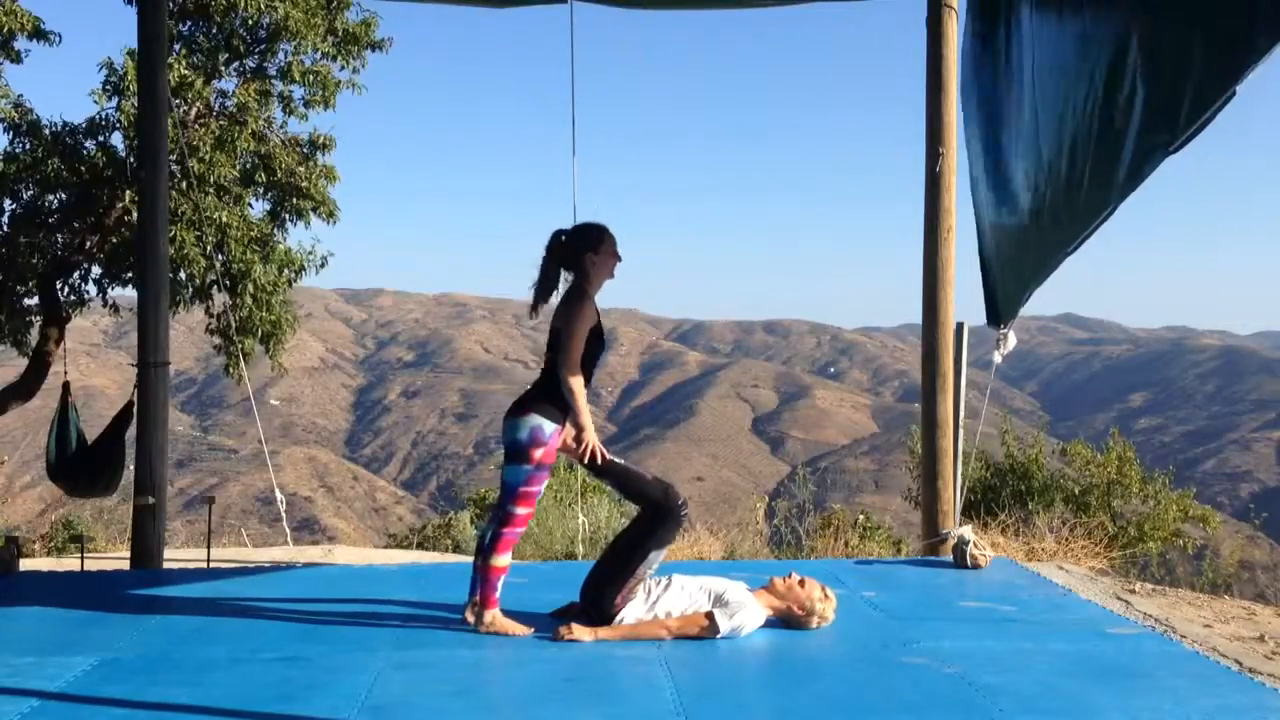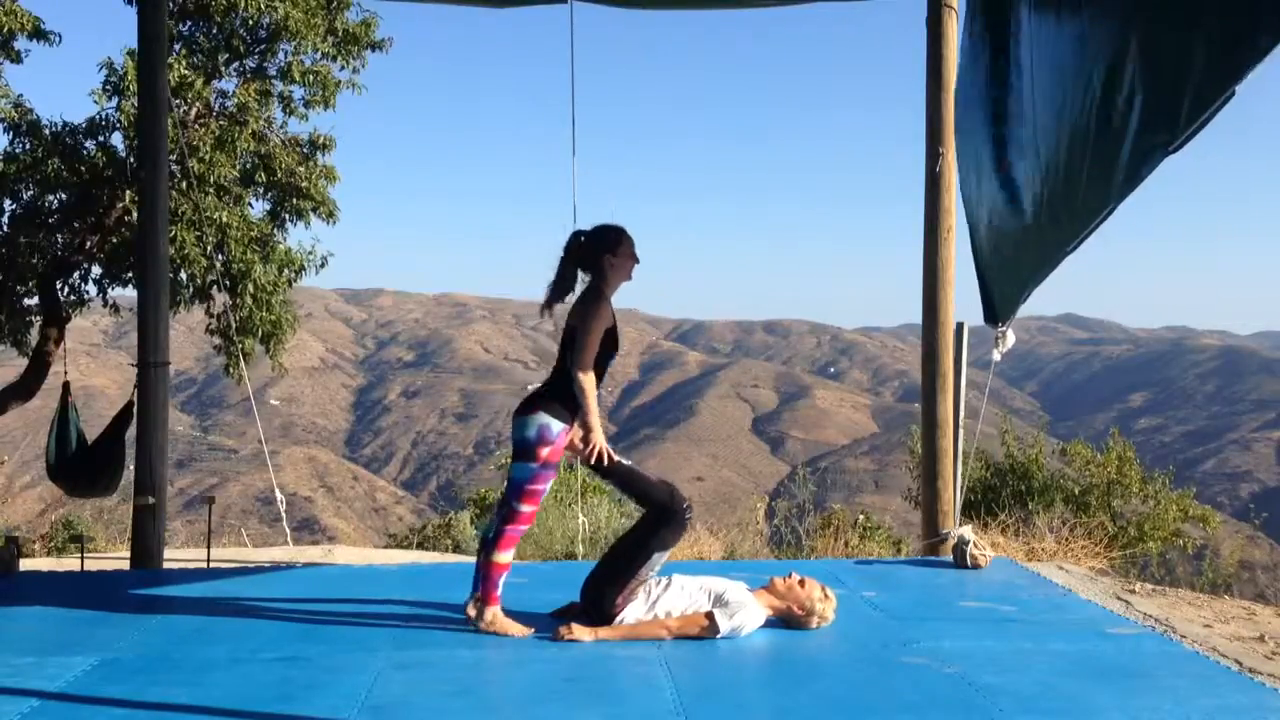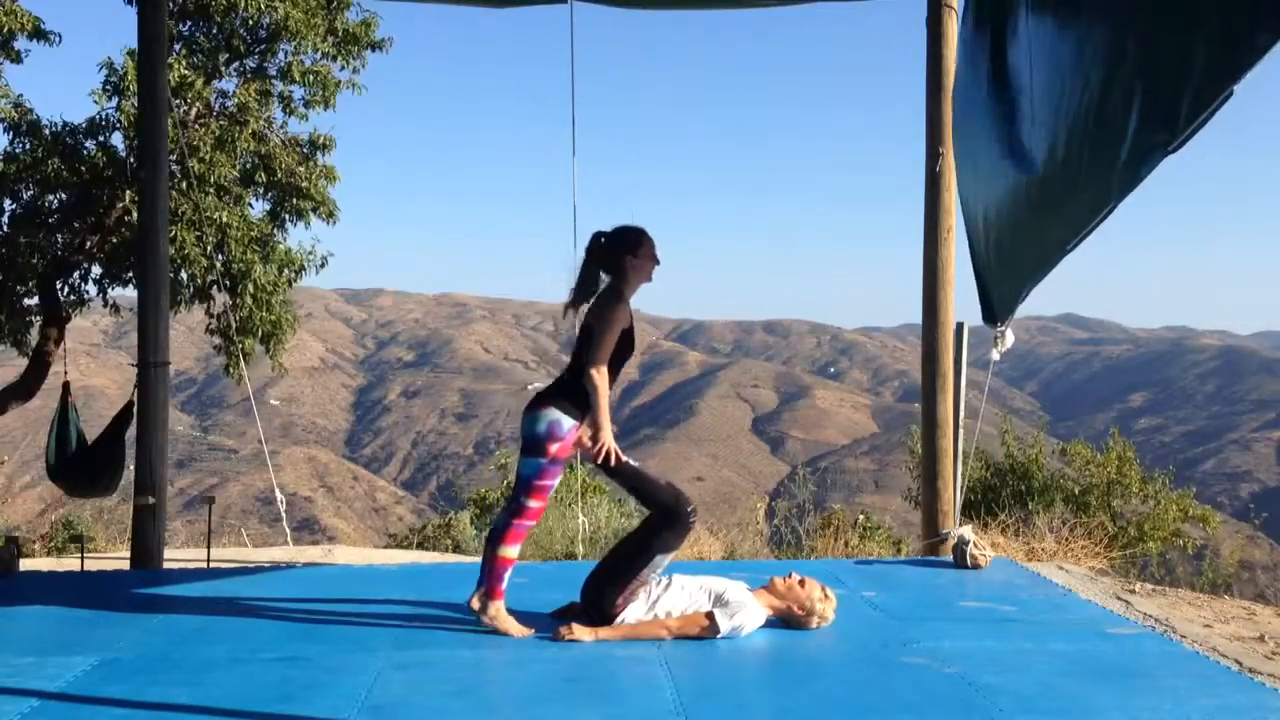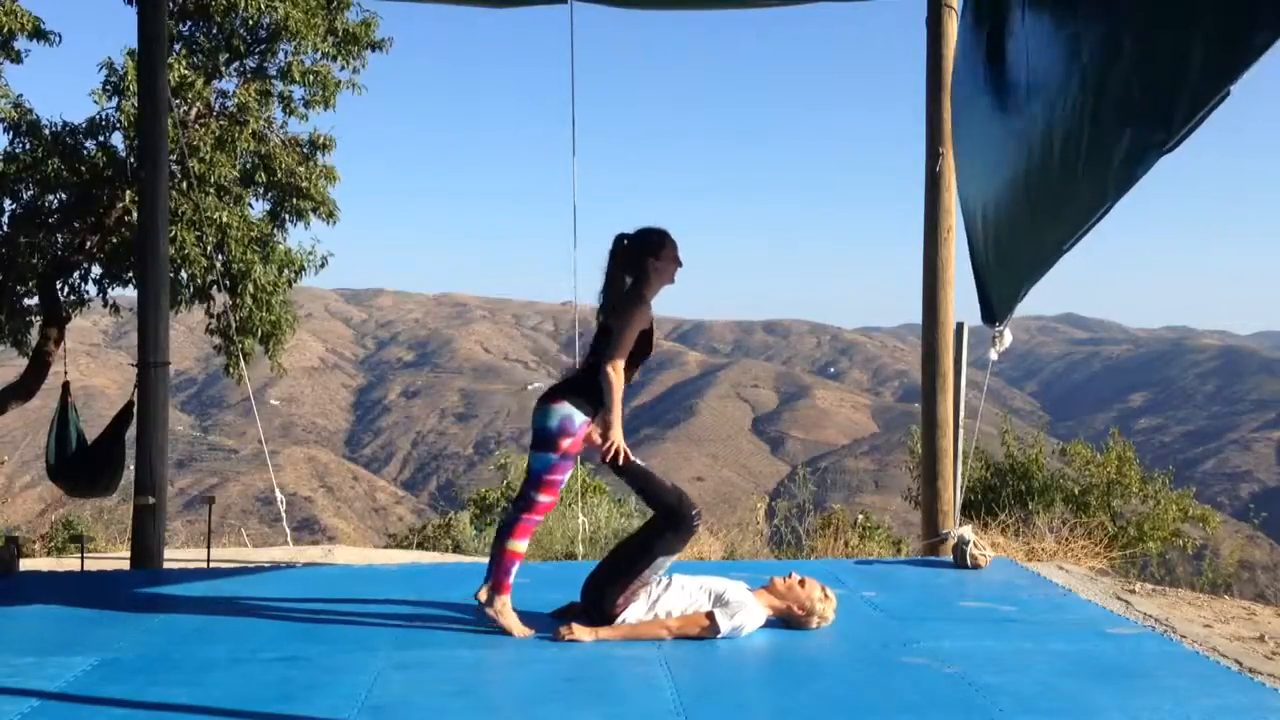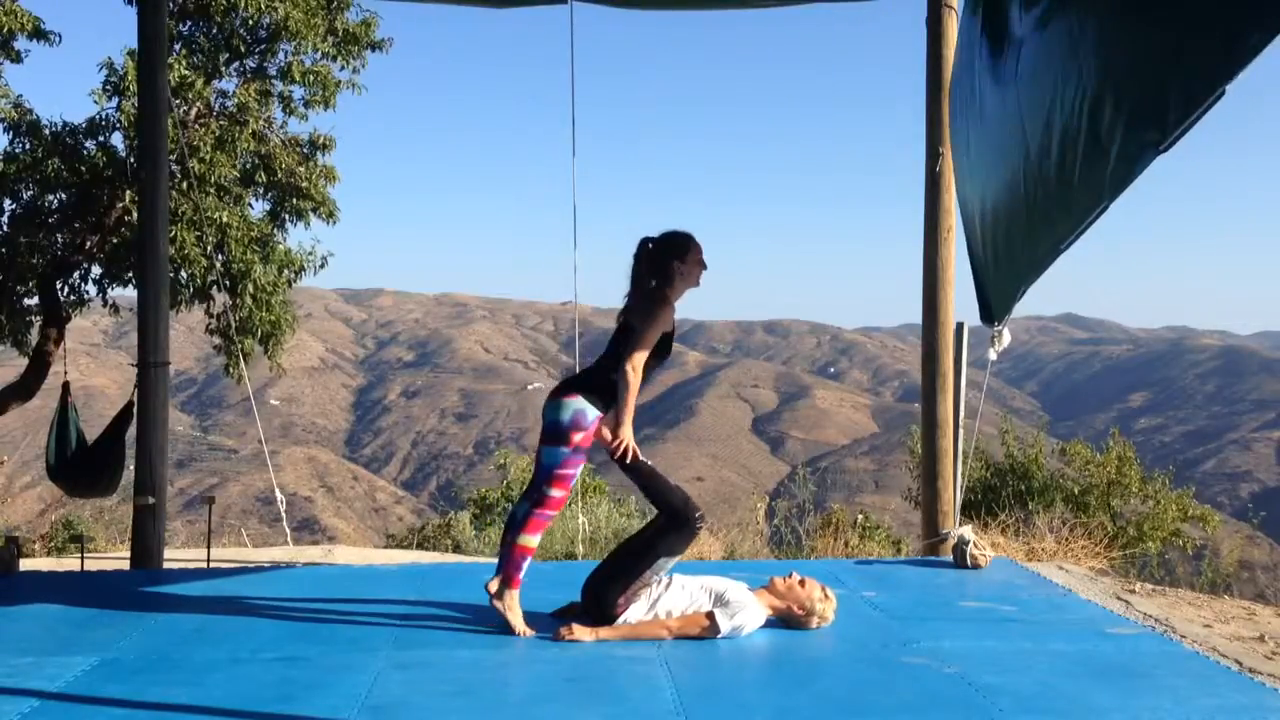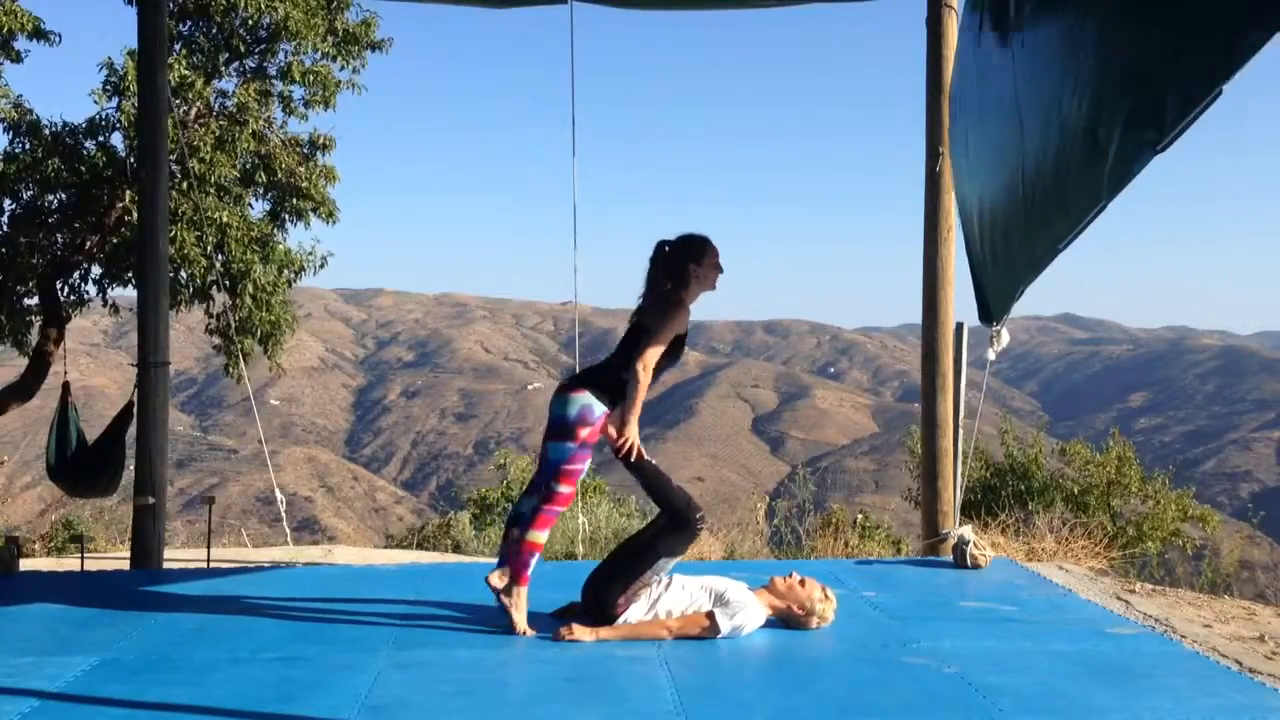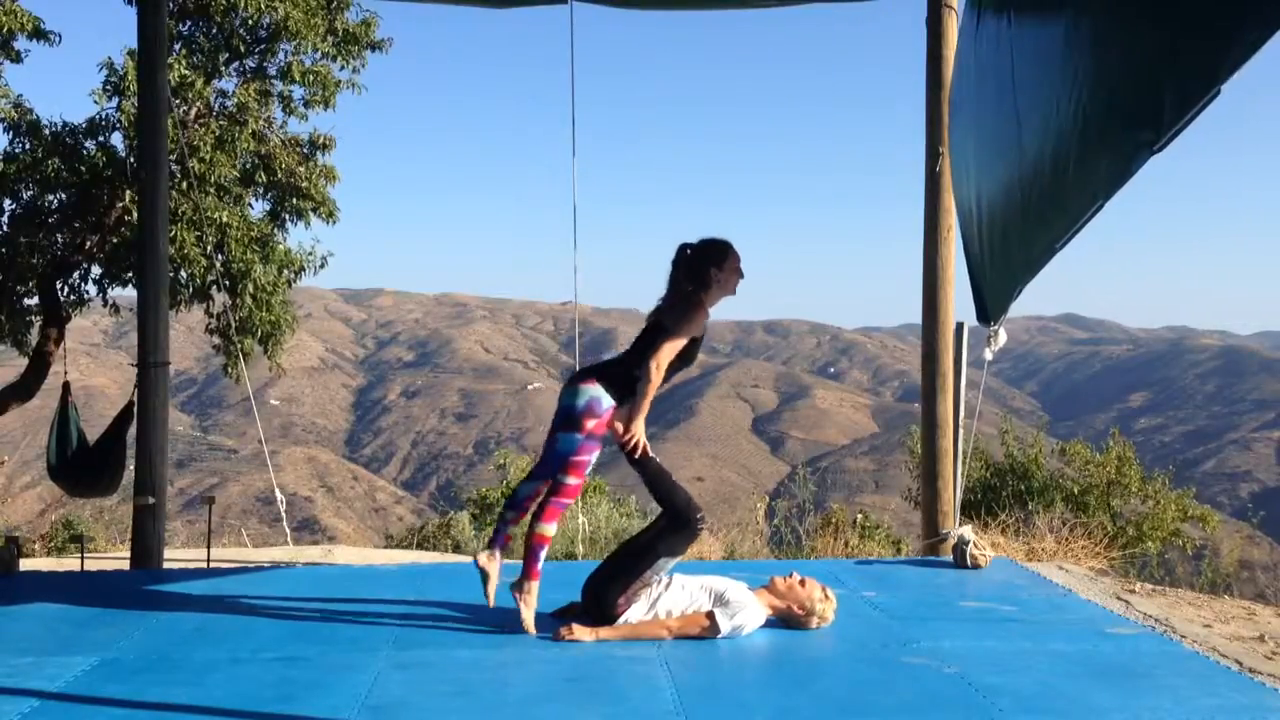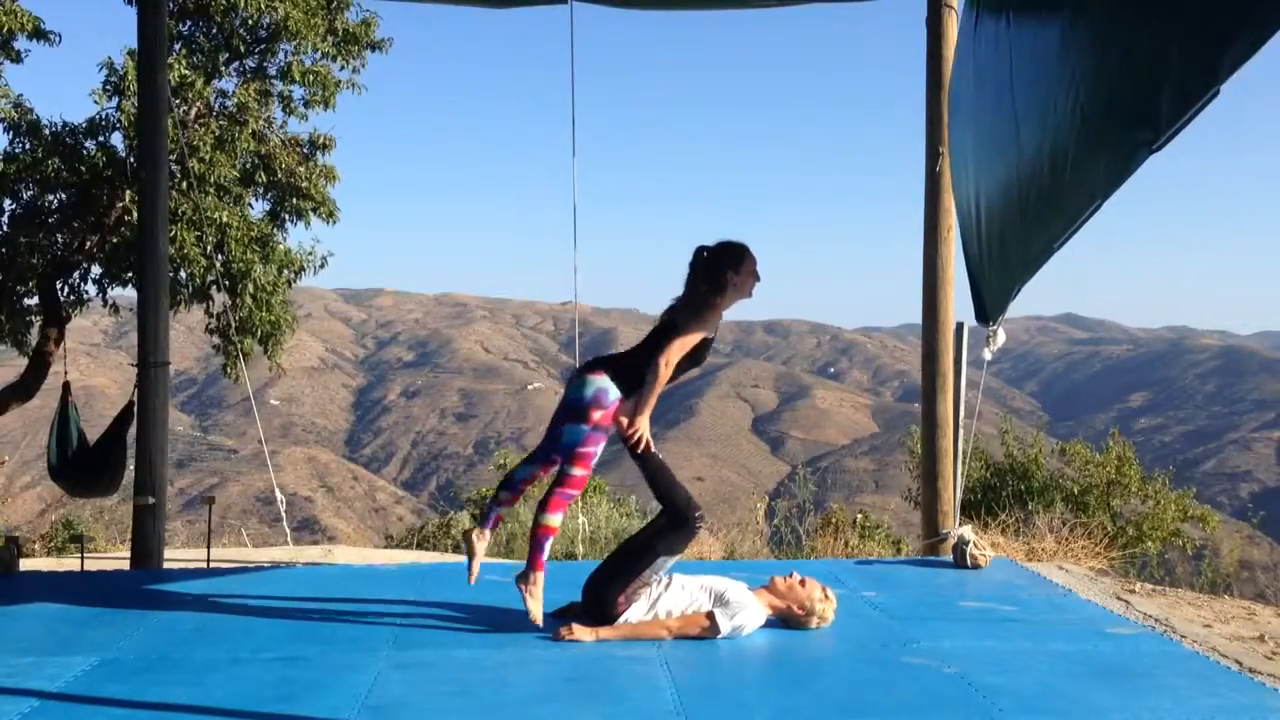
dt=0.1s
person 1, frame 1
left shoulder: (576, 300)
right shoulder: (582, 303)
right elbow: (569, 371)
left wrist: (569, 423)
right wrist: (586, 427)
left hip: (534, 416)
right hip: (538, 421)
left knee: (505, 513)
right knee: (514, 517)
left ankle: (476, 604)
right ankle: (487, 613)
person 1, frame 2
left shoulder: (592, 302)
right shoulder: (599, 305)
right elbow: (583, 370)
left wrist: (577, 424)
right wrist: (594, 427)
left hip: (544, 415)
right hip: (547, 420)
left knee: (510, 511)
right knee: (519, 515)
left ankle: (479, 600)
right ankle: (489, 610)
person 1, frame 3
left shoulder: (608, 300)
right shoulder: (617, 305)
right elbow: (596, 369)
left wrist: (588, 422)
right wrist: (604, 428)
left hip: (551, 411)
right hip: (557, 417)
left knee: (520, 506)
right knee: (526, 510)
left ankle: (484, 596)
right ankle: (492, 604)
person 1, frame 4
left shoulder: (627, 300)
right shoulder: (638, 306)
right elbow: (612, 367)
left wrist: (600, 419)
right wrist: (615, 426)
left hip: (563, 406)
right hip: (568, 412)
left knee: (529, 501)
right knee: (536, 505)
left ankle: (492, 589)
right ankle: (499, 599)
person 1, frame 5
left shoulder: (649, 300)
right shoulder: (662, 308)
right elbow: (631, 368)
left wrist: (611, 416)
right wrist: (625, 424)
left hip: (572, 400)
right hip: (579, 408)
left knee: (539, 493)
right knee: (547, 501)
left ankle: (501, 580)
right ankle: (508, 591)
person 1, frame 6
left shoulder: (663, 302)
right shoulder: (678, 310)
right elbow: (642, 366)
left wrist: (618, 414)
right wrist: (630, 422)
left hip: (580, 395)
right hip: (587, 403)
left knee: (542, 487)
right knee: (556, 497)
left ankle: (504, 572)
right ankle: (517, 589)
person 1, frame 7
left shoulder: (683, 303)
right shoulder: (697, 313)
right elbow: (655, 365)
left wrist: (625, 411)
right wrist: (638, 420)
left hip: (589, 388)
right hip: (595, 398)
left knee: (544, 475)
right knee: (562, 491)
left ankle: (493, 553)
right ankle: (528, 582)
person 1, frame 8
left shoulder: (696, 305)
right shoulder: (710, 314)
right elbow: (664, 361)
left wrist: (631, 405)
right wrist: (643, 415)
left hip: (596, 378)
right hip: (603, 390)
left knee: (543, 459)
right knee: (569, 482)
left ankle: (483, 531)
right ankle: (534, 575)
person 2, frame 1
left shoulder: (746, 616)
right shoulder: (743, 595)
left elbow: (670, 629)
left wrist: (596, 633)
left hip: (614, 606)
right hip: (613, 603)
left knee: (669, 505)
person 2, frame 2
left shoulder: (746, 616)
right shoulder: (744, 596)
left elbow: (670, 628)
left wrist: (596, 633)
left hip: (615, 606)
right hip: (615, 601)
left knee: (674, 509)
person 2, frame 3
left shoulder: (746, 616)
right shoulder: (743, 596)
left elbow: (671, 628)
left wrist: (596, 633)
left hip: (615, 607)
right hip: (613, 602)
left knee: (679, 512)
person 2, frame 4
left shoulder: (746, 616)
right shoulder: (744, 597)
left elbow: (671, 628)
left wrist: (596, 633)
left hip: (615, 606)
right hip: (614, 602)
left knee: (683, 516)
person 2, frame 5
left shoulder: (746, 616)
right shoulder: (744, 597)
left elbow: (671, 628)
left wrist: (596, 633)
left hip: (615, 606)
right hip: (613, 600)
left knee: (686, 518)
person 2, frame 6
left shoulder: (746, 616)
right shoulder: (744, 597)
left elbow: (671, 628)
left wrist: (596, 633)
left hip: (615, 606)
right hip: (614, 599)
left knee: (687, 520)
person 2, frame 7
left shoulder: (747, 615)
right shoulder: (743, 597)
left elbow: (671, 628)
left wrist: (596, 633)
left hip: (615, 605)
right hip: (614, 601)
left knee: (687, 518)
person 2, frame 8
left shoulder: (746, 615)
right shoulder: (744, 598)
left elbow: (671, 628)
left wrist: (596, 633)
left hip: (615, 605)
right hip: (615, 600)
left knee: (686, 517)
